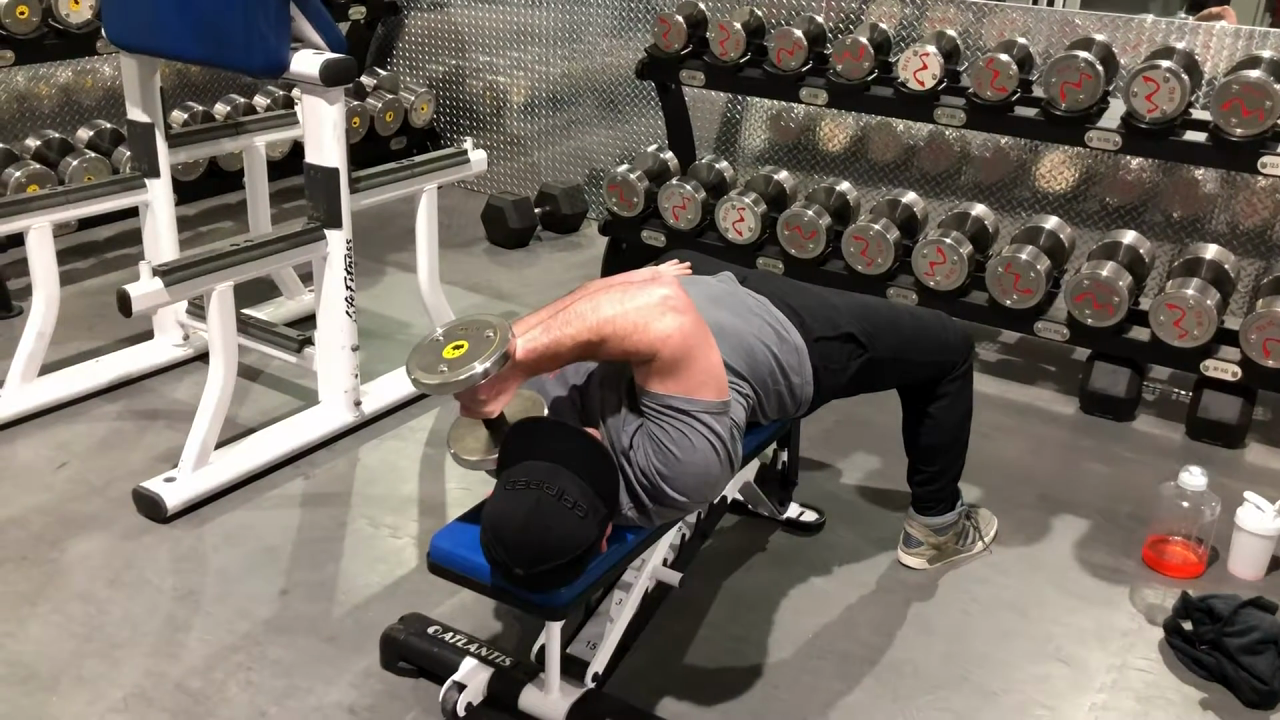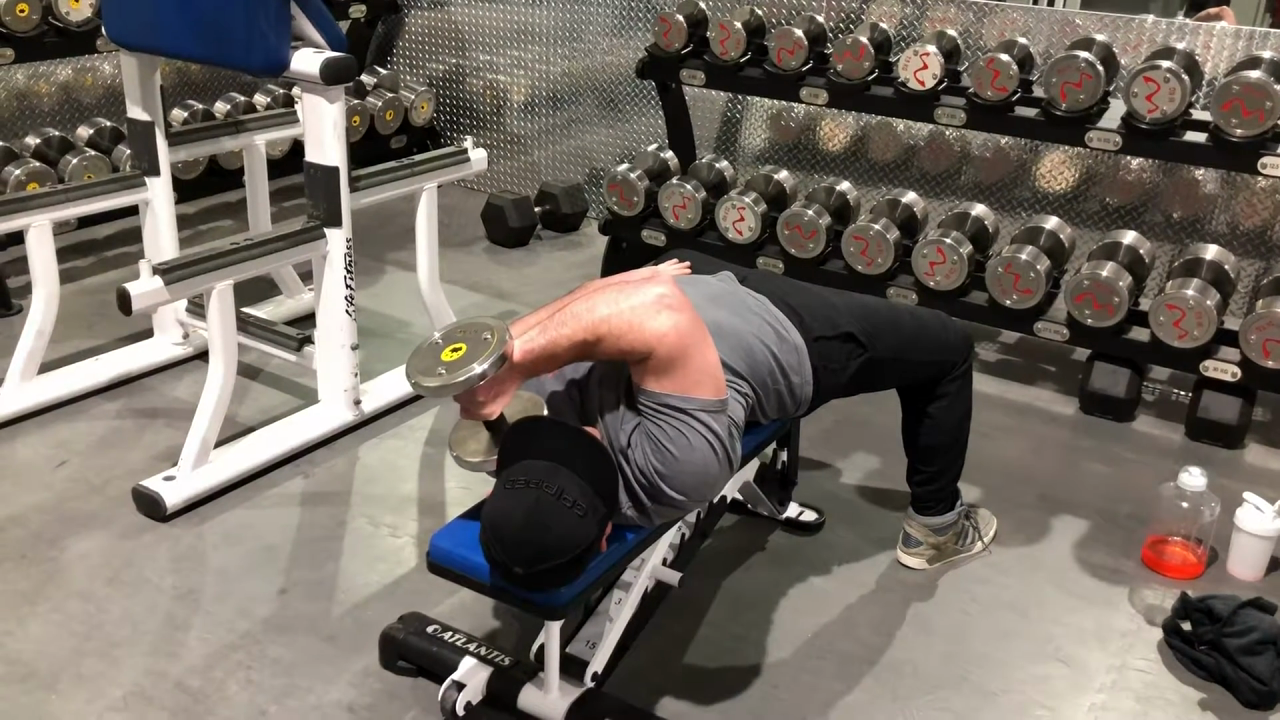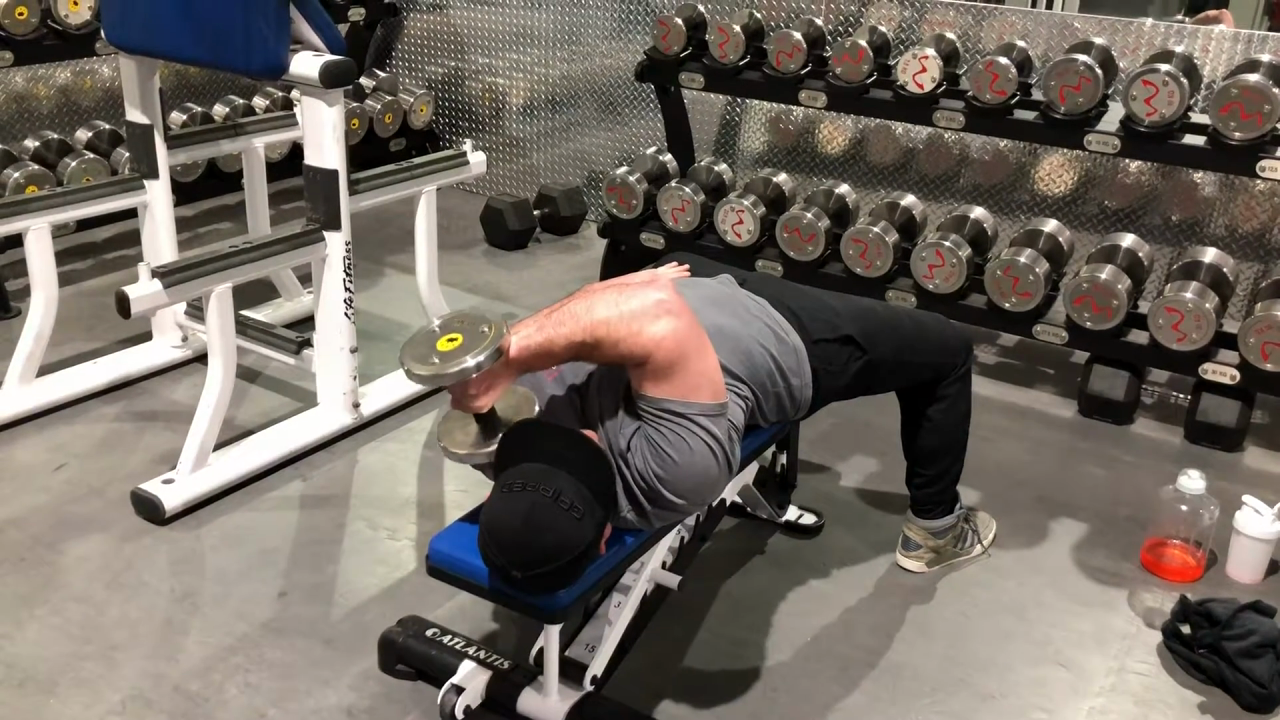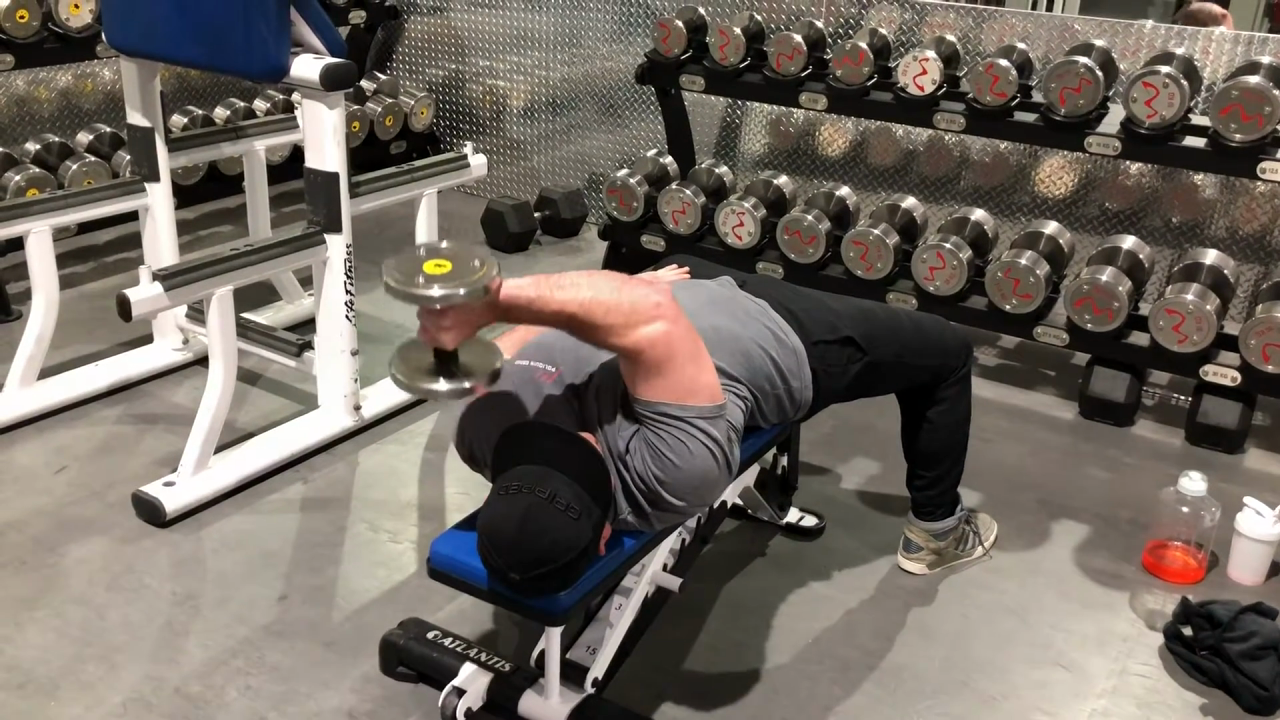
dt=0.4s
person 1, frame 1
left shoulder: (496, 416)
right shoulder: (676, 471)
right elbow: (665, 312)
left wrist: (632, 280)
right wrist: (517, 364)
right knee: (948, 346)
right ankle: (934, 526)
person 1, frame 2
left shoulder: (494, 420)
right shoulder: (677, 470)
right elbow: (659, 312)
left wrist: (628, 278)
right wrist: (512, 367)
right knee: (948, 345)
right ankle: (936, 525)
person 1, frame 3
right shoulder: (675, 472)
left elbow: (525, 340)
right elbow: (660, 317)
left wrist: (621, 285)
right wrist: (503, 360)
right knee: (948, 350)
right ankle: (933, 530)
person 1, frame 4
left shoulder: (481, 428)
right shoulder: (674, 474)
left elbow: (506, 343)
right elbow: (650, 317)
right wrist: (485, 302)
right knee: (946, 352)
right ankle: (935, 531)
